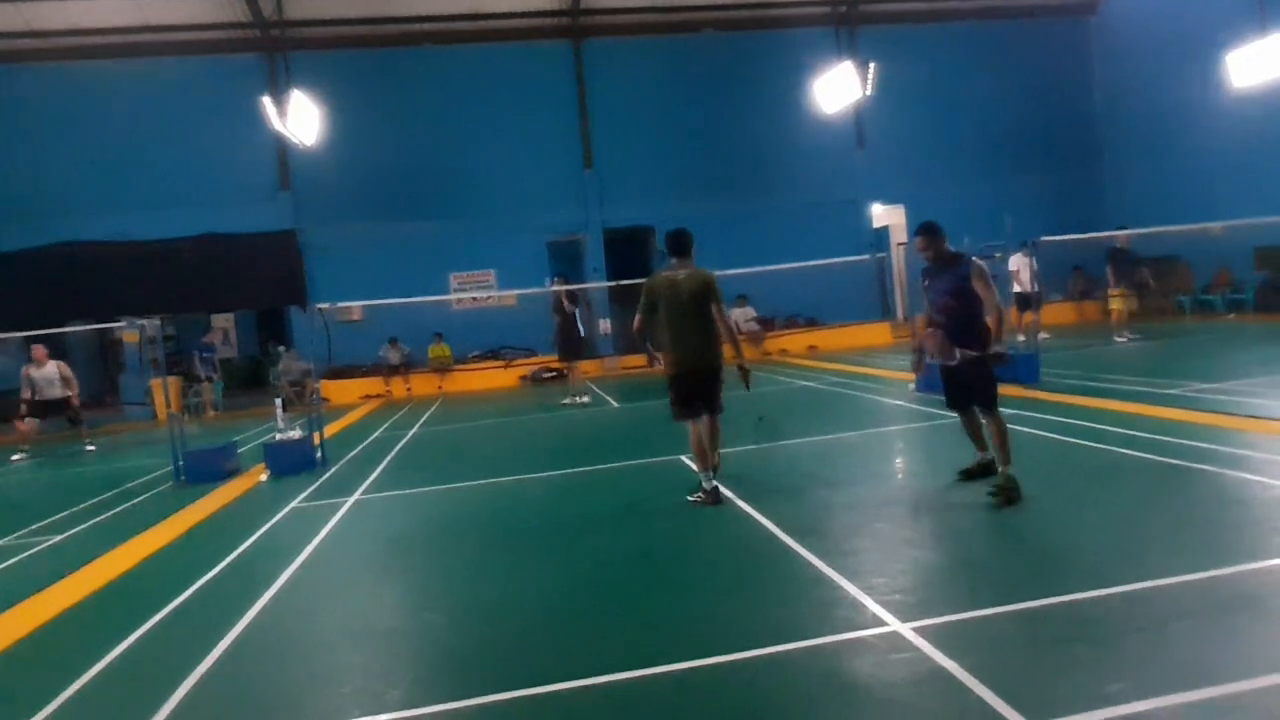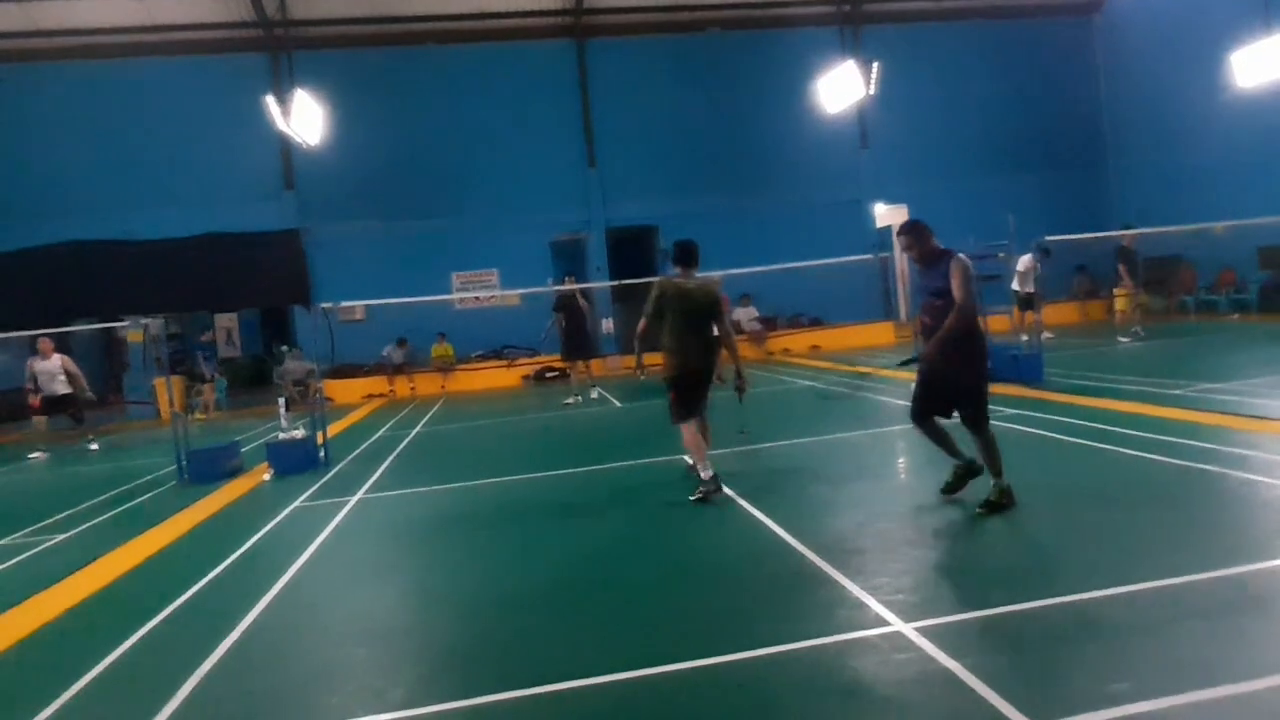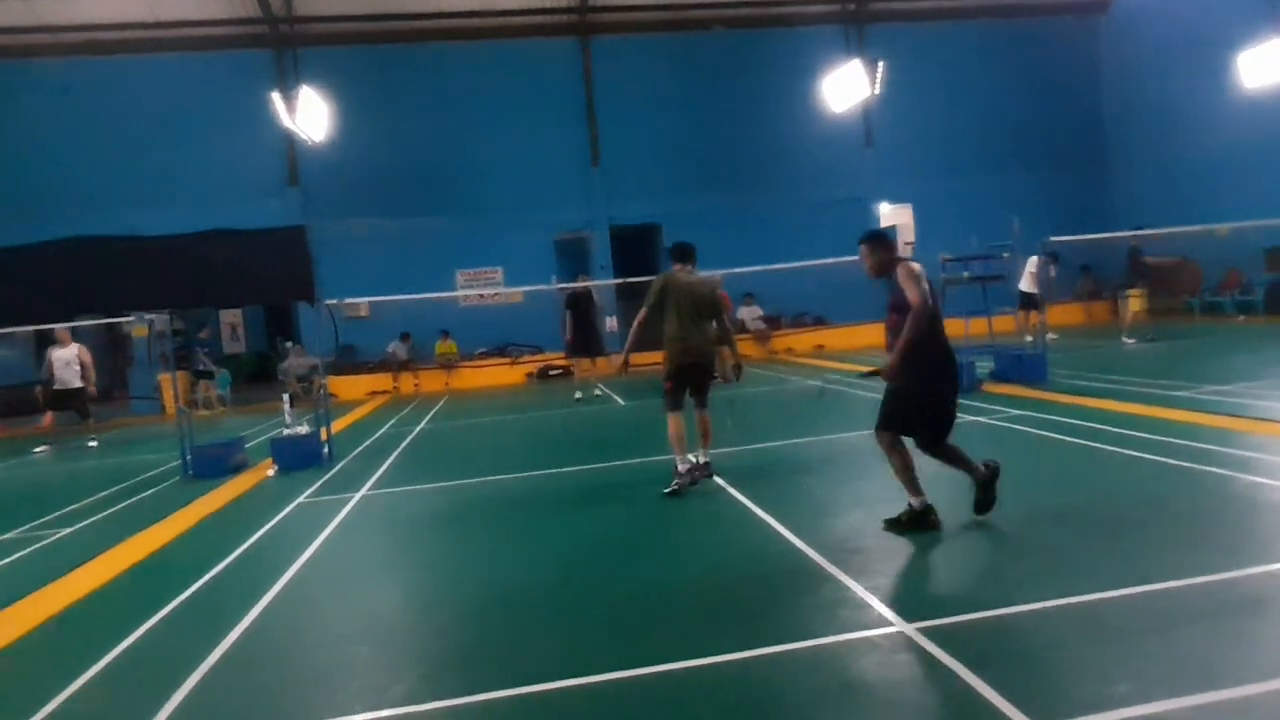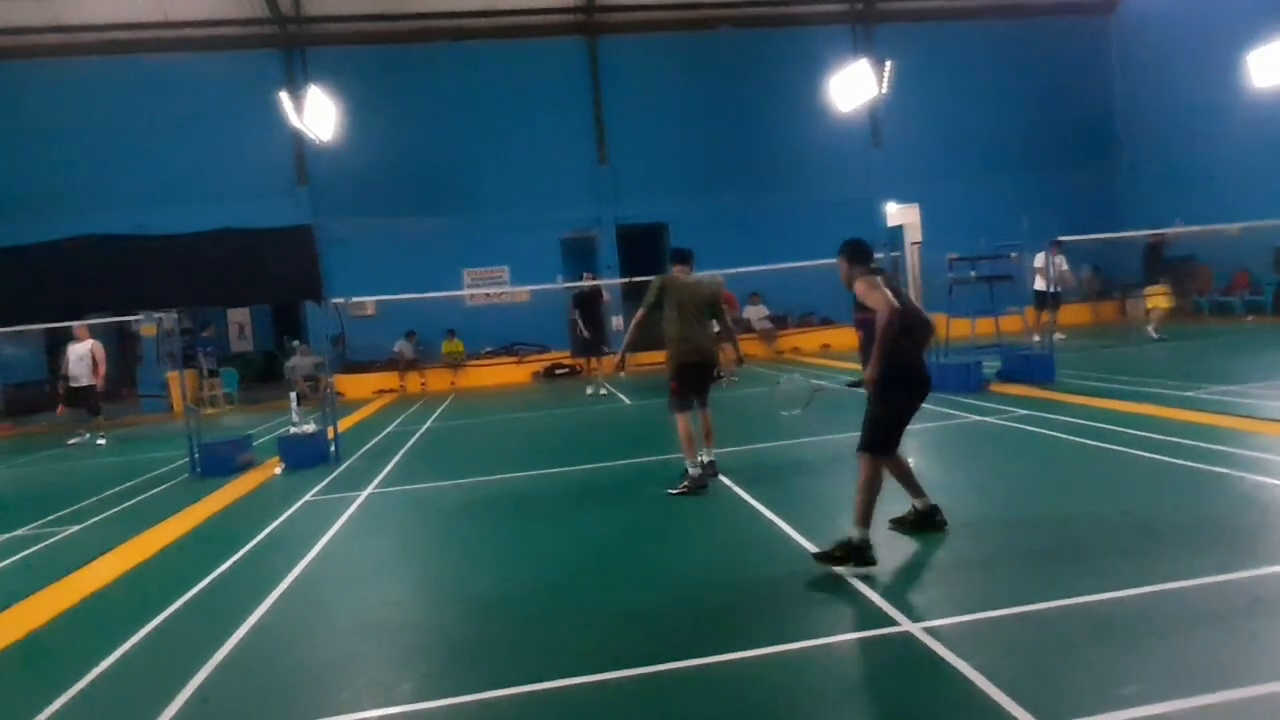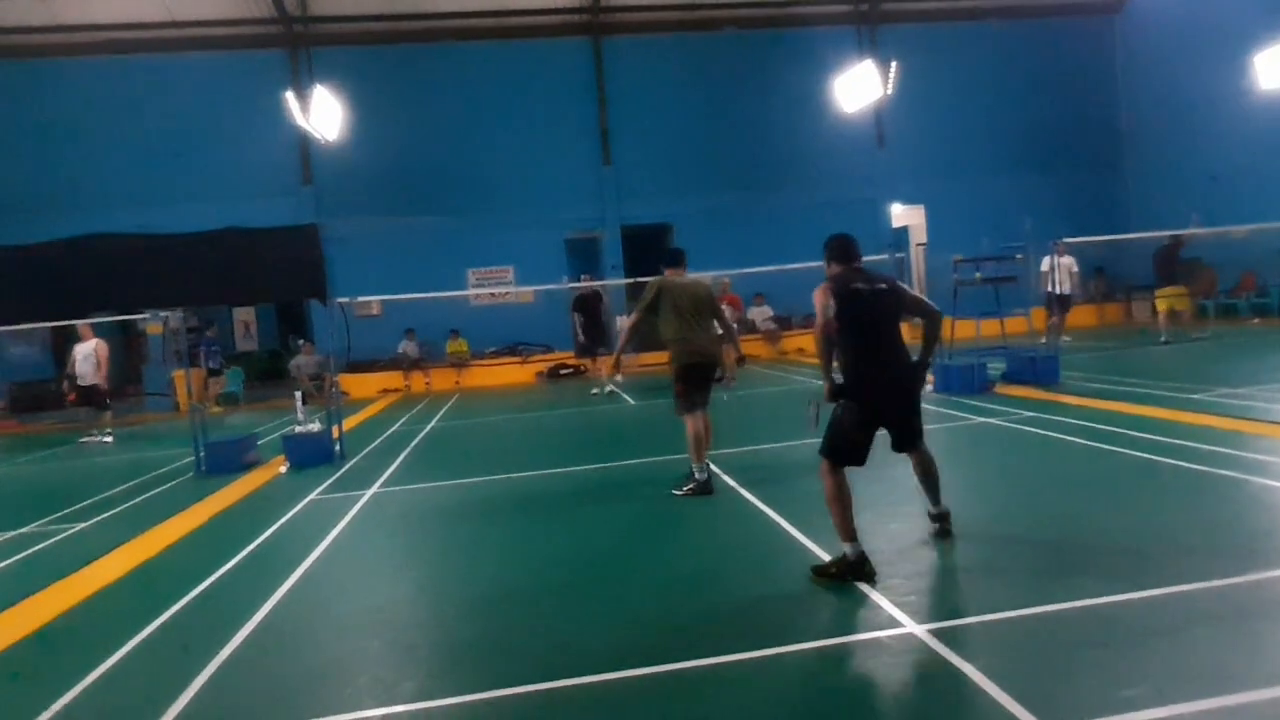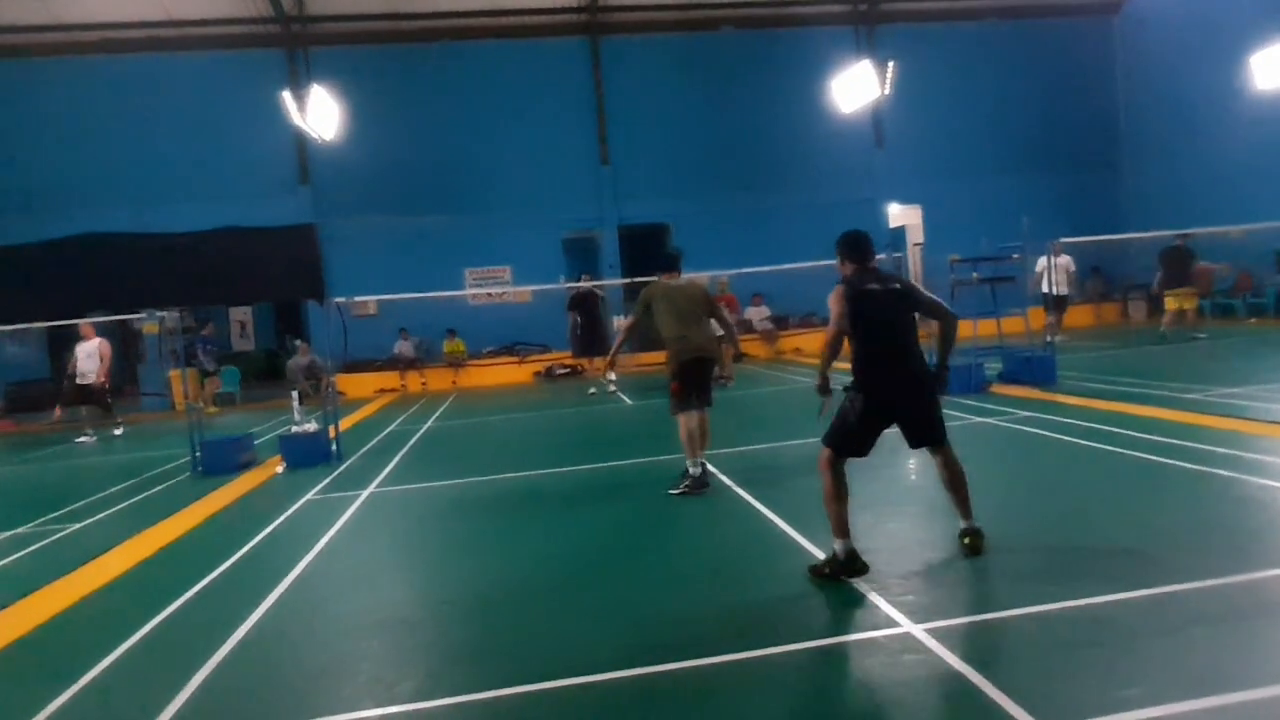
dt=0.3s
person 1, frame 1
left shoulder: (970, 266)
right shoulder: (927, 274)
left elbow: (994, 306)
left wrist: (996, 342)
right wrist: (920, 349)
left hip: (975, 351)
right hip: (949, 354)
left knee: (988, 409)
right knee: (962, 409)
left ankle: (1006, 477)
right ankle: (985, 460)
person 1, frame 2
left shoulder: (956, 263)
right shoulder: (924, 270)
left elbow: (964, 307)
left wrist: (936, 343)
right wrist: (929, 349)
left hip: (965, 355)
right hip: (936, 358)
left knee: (976, 424)
right knee: (920, 417)
left ankle: (1001, 488)
right ankle: (964, 463)
person 1, frame 3
left shoulder: (905, 270)
right shoulder: (895, 281)
left elbow: (922, 309)
left wrist: (896, 357)
right wrist: (896, 362)
left hip: (931, 370)
right hip: (910, 373)
left knee: (929, 442)
right knee: (885, 434)
left ankle: (983, 474)
right ankle: (920, 508)
person 1, frame 4
left shoulder: (866, 283)
right shoulder: (884, 286)
left elbow: (890, 312)
right elbow: (927, 325)
left wrist: (875, 365)
left hip: (896, 380)
right hip: (908, 377)
left knee: (870, 454)
right knee: (881, 449)
left ankle: (858, 542)
right ankle: (925, 510)
person 1, frame 5
left shoulder: (827, 289)
right shoulder: (887, 285)
left elbow: (823, 326)
right elbow: (933, 315)
left wrist: (827, 377)
right wrist: (923, 360)
left hip: (862, 389)
right hip: (902, 382)
left knee: (831, 466)
right knee: (915, 448)
left ankle: (853, 557)
right ankle: (940, 514)
person 1, frame 6
left shoulder: (843, 291)
right shoulder: (902, 285)
left elbow: (836, 333)
right elbow: (948, 317)
left wrist: (822, 376)
right wrist: (941, 368)
left hip: (872, 389)
right hip: (917, 382)
left knee: (829, 460)
right knee: (942, 451)
left ankle: (843, 554)
right ankle: (970, 529)
person 2, frame 1
left shoulder: (654, 283)
right shoulder: (705, 278)
left elbow: (638, 326)
right elbow: (723, 321)
right wrist: (740, 360)
left hip: (678, 362)
right hip: (710, 359)
left knee: (693, 422)
right knee: (712, 414)
left ankle: (709, 487)
right ankle: (713, 464)
person 2, frame 2
left shoulder: (663, 287)
right shoulder: (710, 289)
left elbow: (642, 329)
right elbow: (726, 333)
right wrist: (738, 371)
left hip: (677, 364)
right hip: (706, 361)
left knee: (687, 423)
right knee: (699, 414)
left ankle: (708, 477)
right ankle: (701, 464)
person 2, frame 3
left shoulder: (664, 281)
right shoulder: (708, 285)
left elbow: (640, 319)
right elbow: (724, 326)
left wrist: (626, 353)
right wrist: (736, 358)
left hip: (678, 354)
right hip: (705, 353)
left knee: (674, 411)
right knee: (702, 407)
left ankle: (684, 469)
right ankle: (704, 461)
person 2, frame 4
left shoulder: (663, 282)
right shoulder: (708, 287)
left elbow: (638, 319)
right elbow: (725, 324)
left wrist: (622, 352)
right wrist: (737, 351)
left hip: (681, 354)
right hip: (707, 353)
left knee: (682, 413)
right knee: (703, 405)
left ankle: (695, 474)
right ankle: (708, 460)
person 2, frame 5
left shoulder: (657, 286)
right shoulder: (702, 287)
left elbow: (632, 323)
right elbow: (725, 323)
left wrist: (617, 354)
right wrist: (738, 352)
left hip: (684, 356)
right hip: (710, 353)
left knee: (690, 414)
right knee: (702, 409)
left ankle: (701, 478)
right ankle: (702, 464)
person 2, frame 6
left shoulder: (652, 291)
right shoulder: (698, 288)
left elbow: (628, 325)
right elbow: (725, 321)
left wrist: (613, 354)
right wrist: (736, 348)
left hip: (682, 354)
right hip: (708, 351)
left knee: (683, 412)
right knee: (701, 409)
left ankle: (695, 473)
right ankle: (699, 464)
